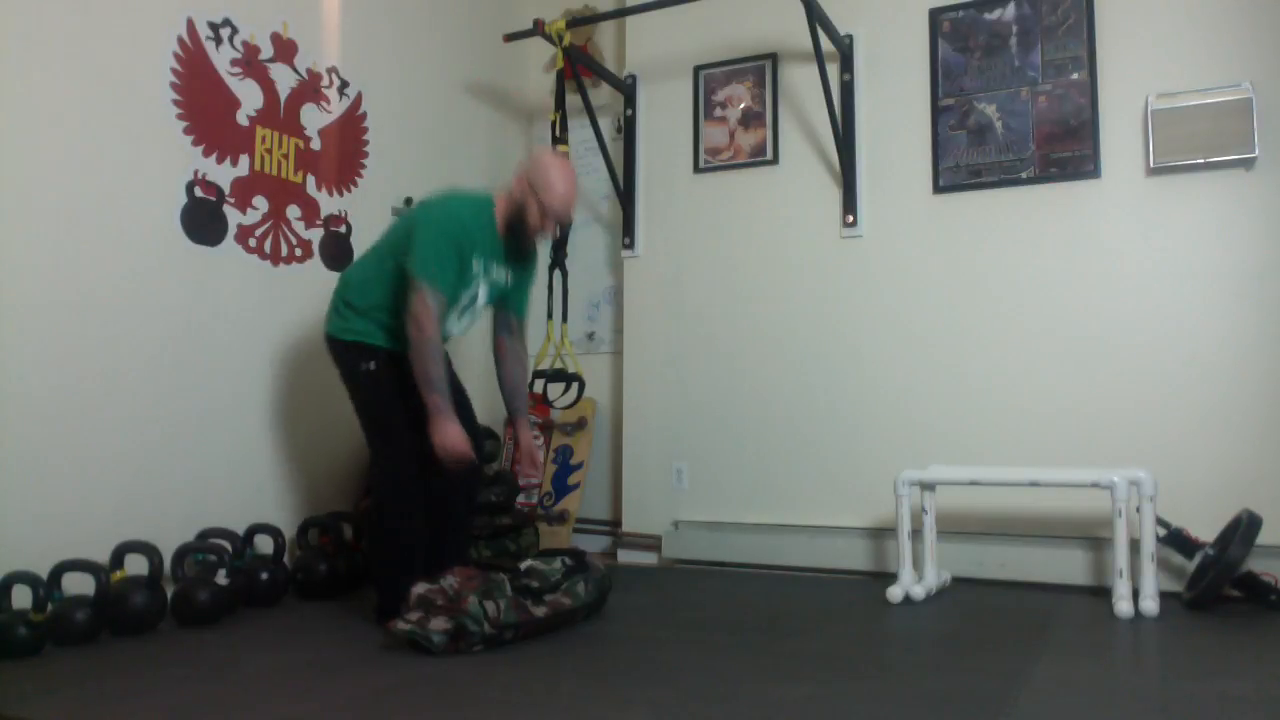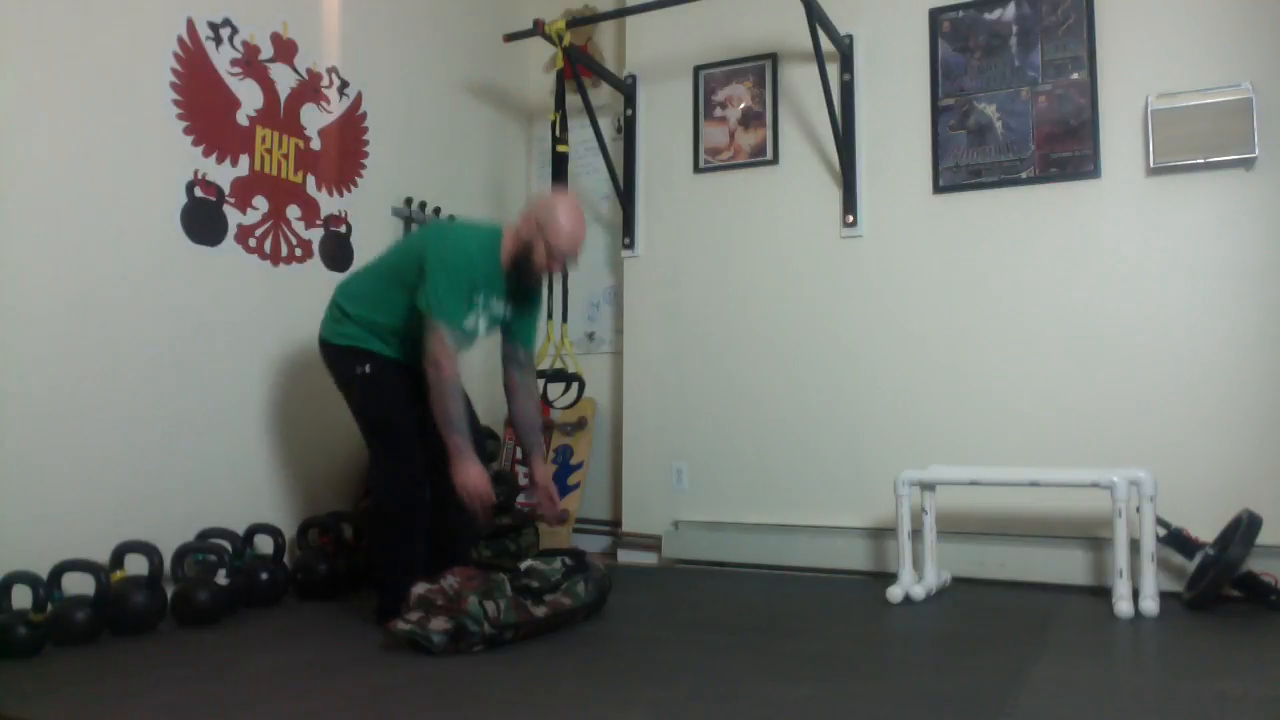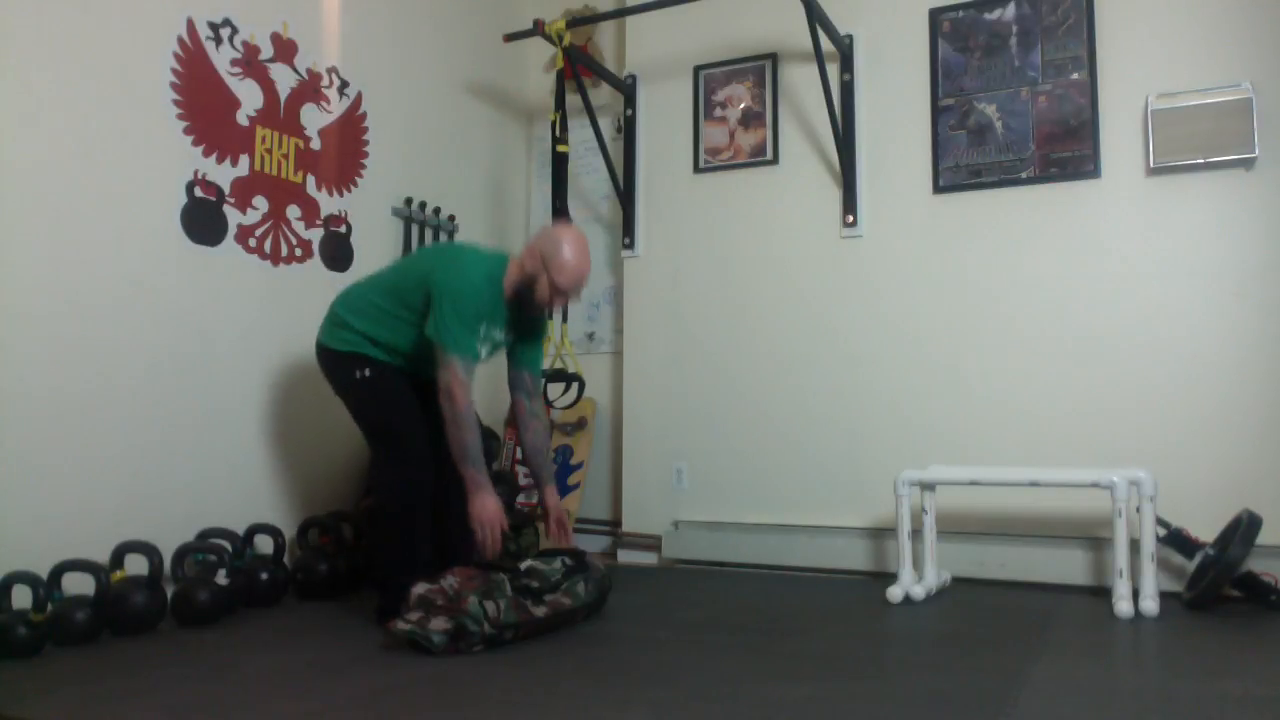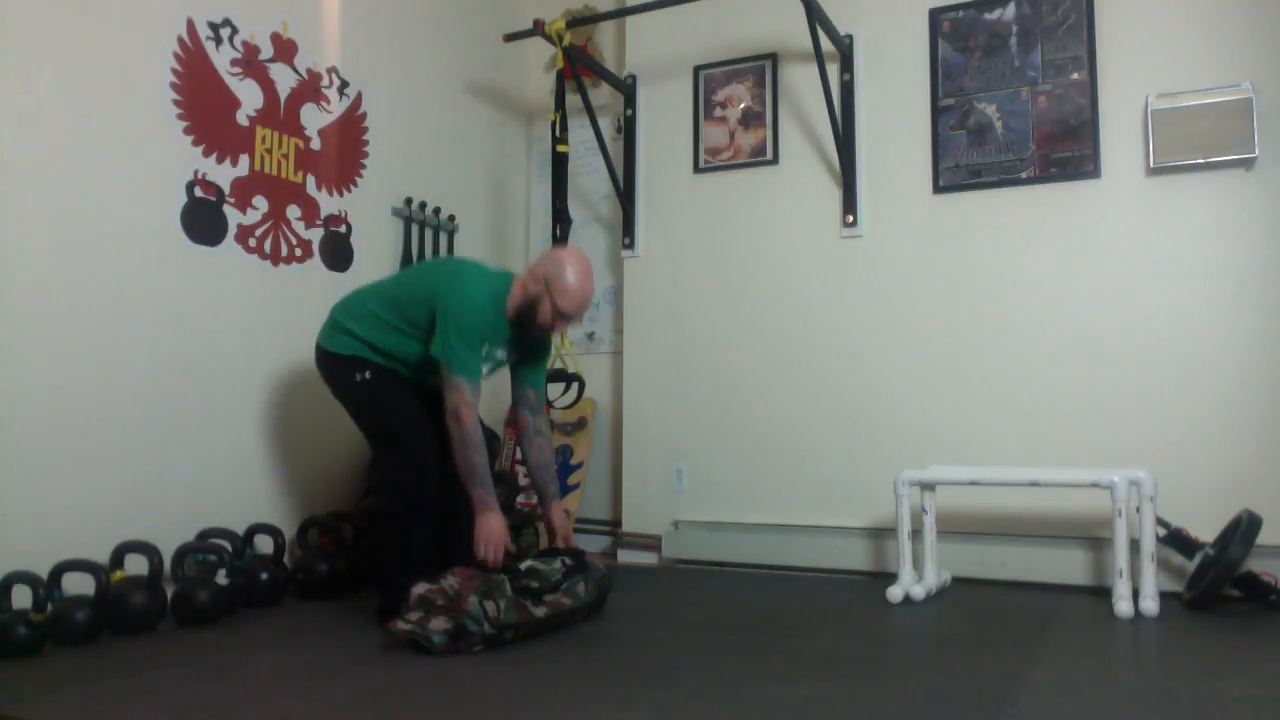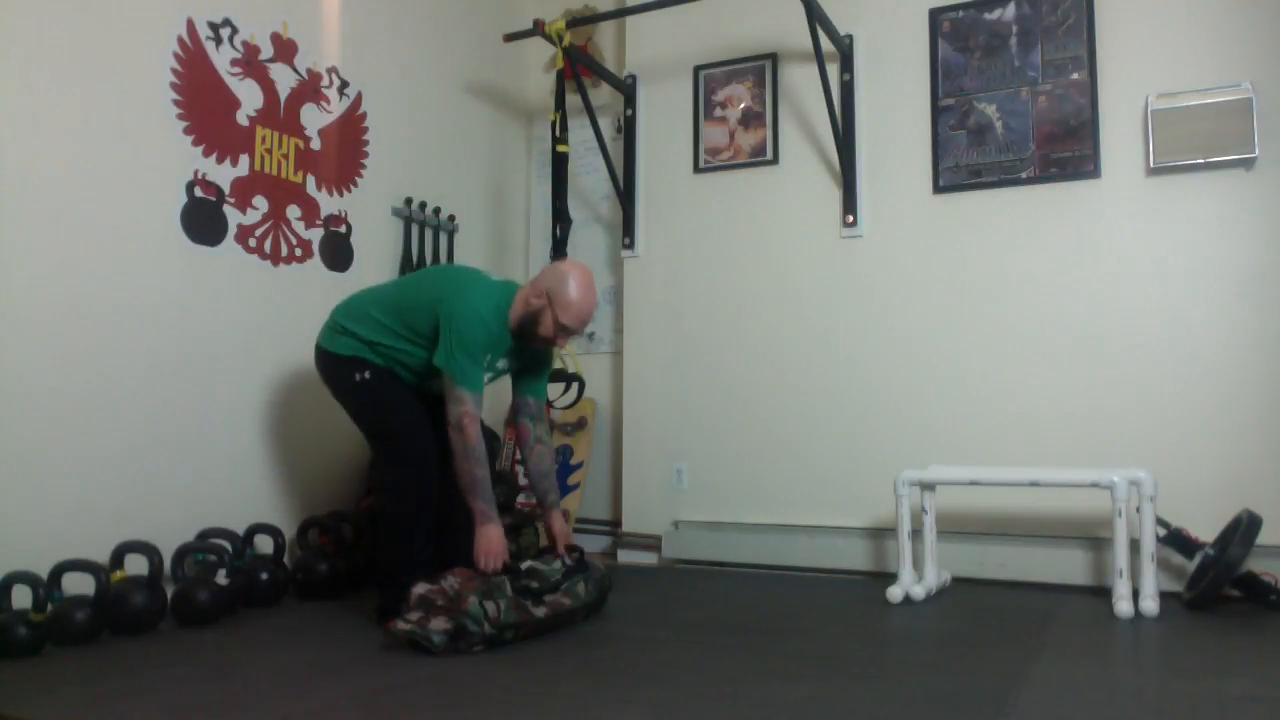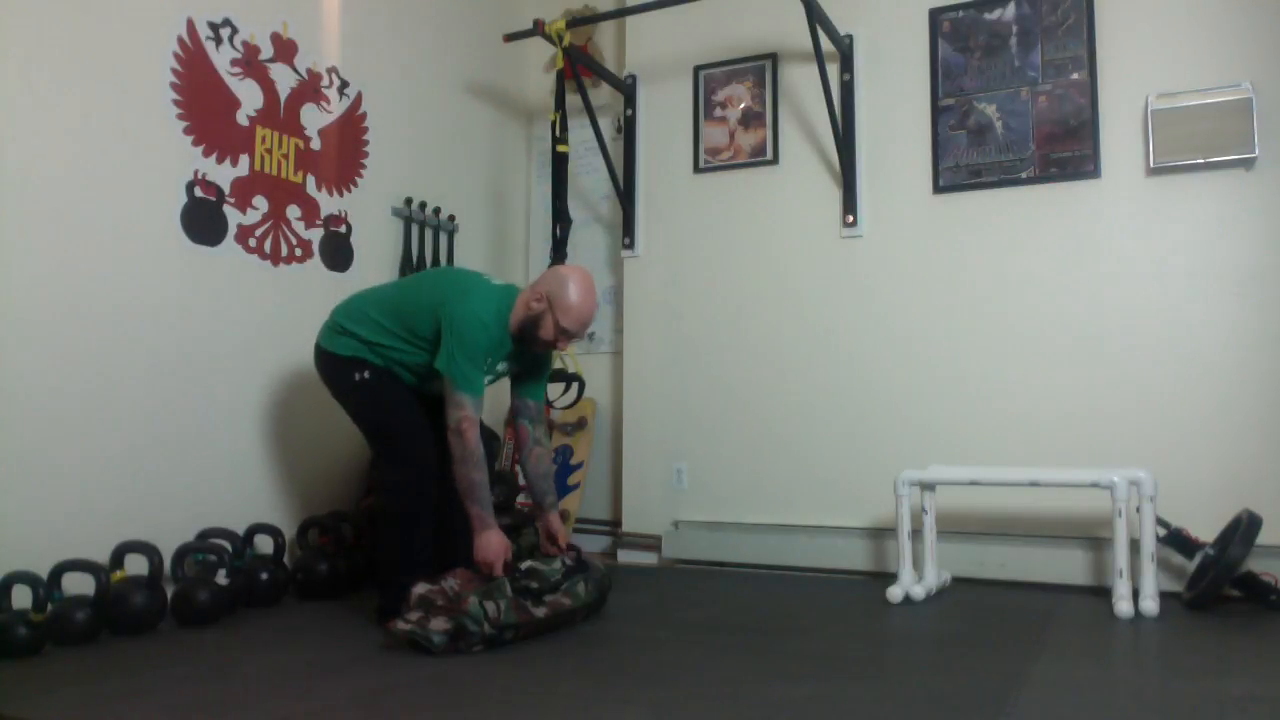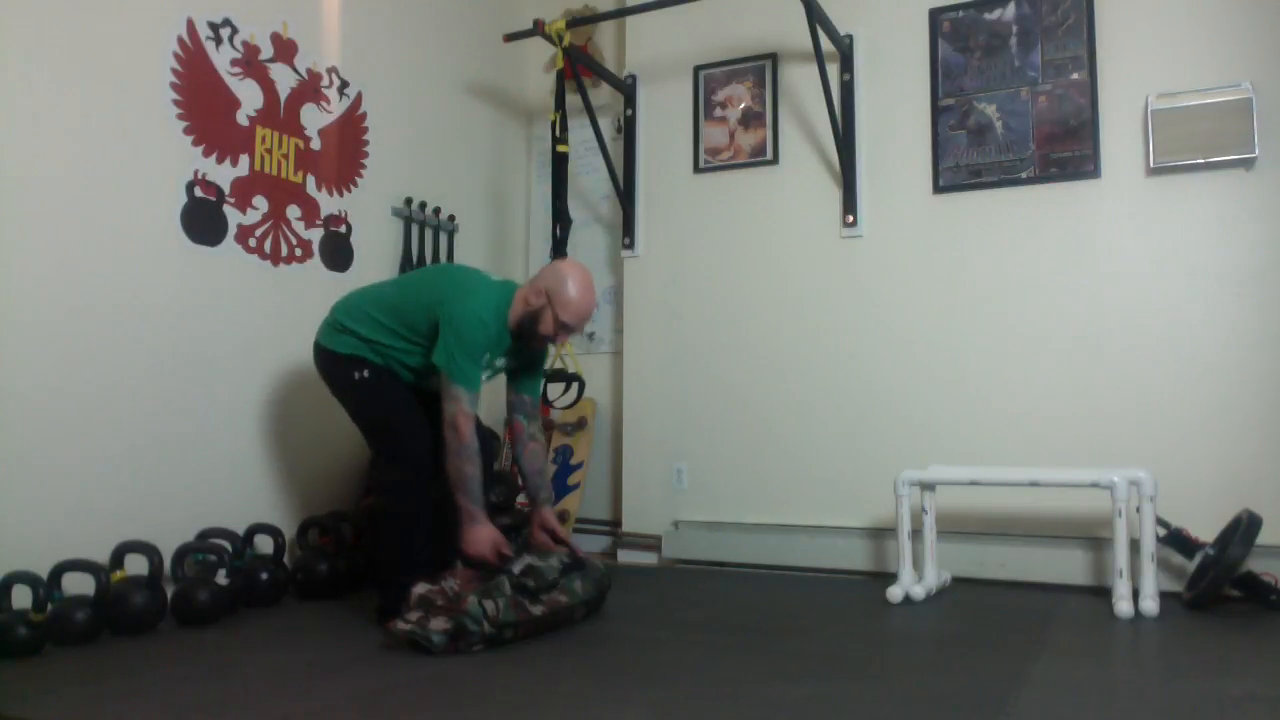
dt=0.1s
person 1, frame 1
left shoulder: (520, 254)
right shoulder: (452, 220)
left elbow: (510, 339)
right elbow: (424, 319)
left wrist: (522, 423)
right wrist: (442, 417)
left hip: (421, 352)
right hip: (365, 335)
left knee: (460, 459)
right knee: (404, 464)
right ankle: (399, 602)
person 1, frame 2
left shoulder: (525, 284)
right shoulder: (460, 252)
left elbow: (521, 375)
right elbow: (441, 359)
left wrist: (537, 461)
right wrist: (462, 456)
left hip: (408, 350)
right hip: (358, 340)
left knee: (459, 454)
right knee: (406, 463)
right ankle: (398, 604)
person 1, frame 3
left shoulder: (528, 312)
right shoulder: (466, 281)
left elbow: (528, 401)
right elbow: (455, 391)
left wrist: (547, 487)
right wrist: (481, 490)
left hip: (413, 361)
right hip: (356, 347)
left knee: (461, 466)
right knee: (409, 464)
right ankle: (399, 604)
person 1, frame 4
left shoulder: (531, 329)
right shoulder: (470, 299)
left elbow: (533, 419)
right elbow: (462, 412)
left wrist: (552, 502)
right wrist: (488, 509)
left hip: (409, 363)
right hip: (354, 349)
left knee: (463, 460)
right knee: (414, 461)
right ankle: (399, 604)
person 1, frame 5
left shoulder: (533, 339)
right shoulder: (473, 310)
left elbow: (533, 427)
right elbow: (464, 424)
left wrist: (552, 510)
right wrist: (487, 521)
left hip: (410, 366)
right hip: (355, 351)
left knee: (464, 463)
right knee: (415, 462)
right ankle: (399, 605)
person 1, frame 6
left shoulder: (532, 340)
right shoulder: (475, 315)
left elbow: (531, 430)
right elbow: (464, 429)
left wrist: (548, 512)
right wrist: (484, 527)
left hip: (409, 364)
right hip: (354, 351)
left knee: (466, 468)
right knee: (415, 460)
right ankle: (400, 605)
person 1, frame 7
left shoulder: (530, 336)
right shoulder: (473, 311)
left elbow: (526, 425)
right elbow: (460, 423)
left wrist: (542, 505)
right wrist: (475, 520)
left hip: (409, 363)
right hip: (353, 349)
left knee: (467, 461)
right knee: (414, 460)
right ankle: (400, 604)
